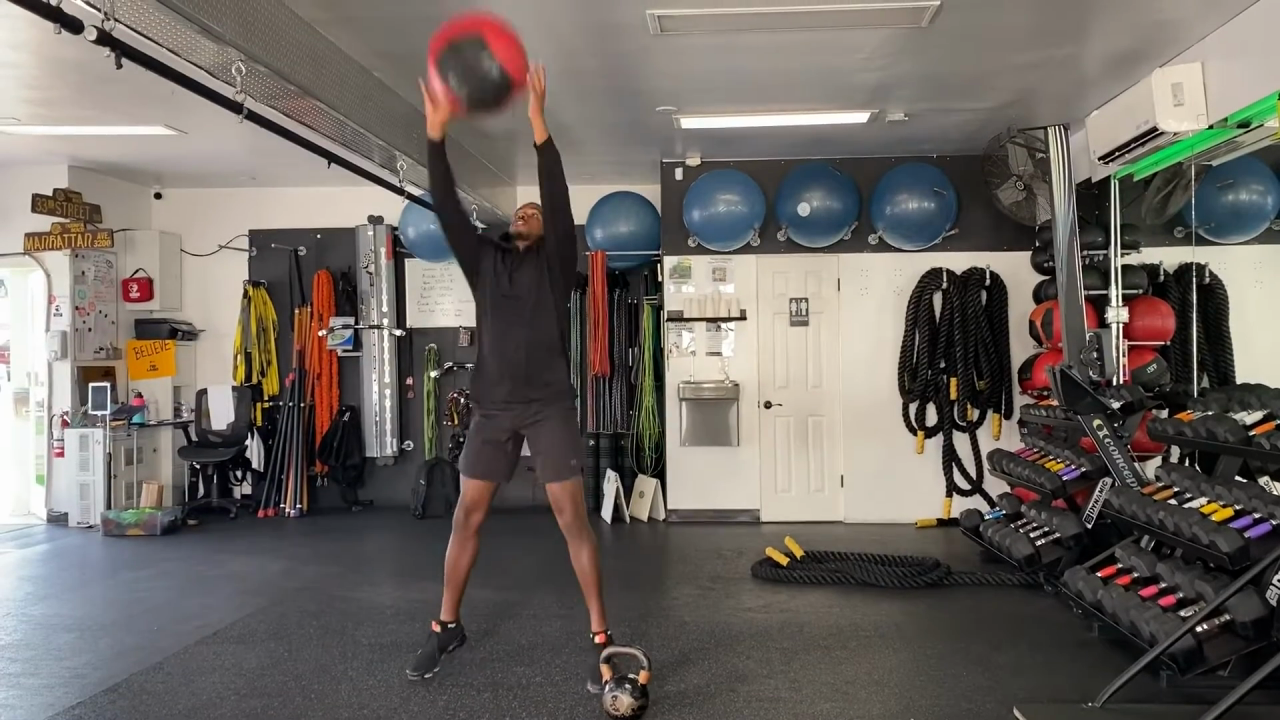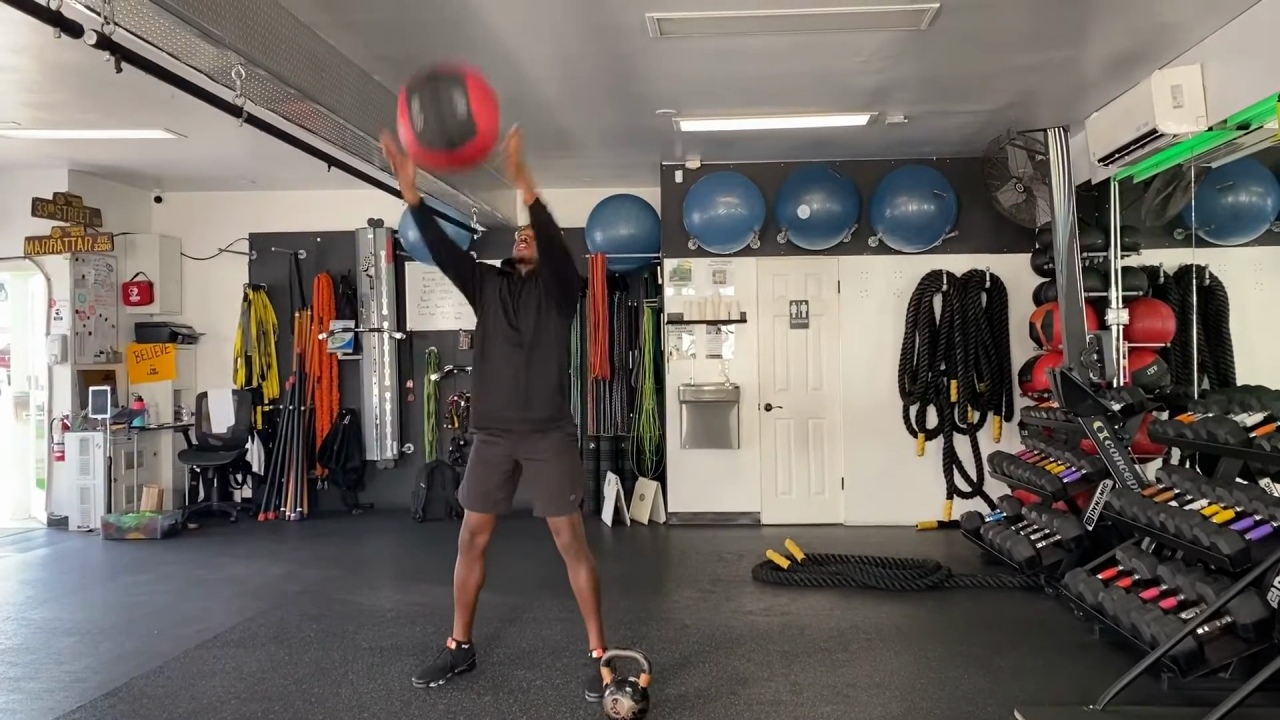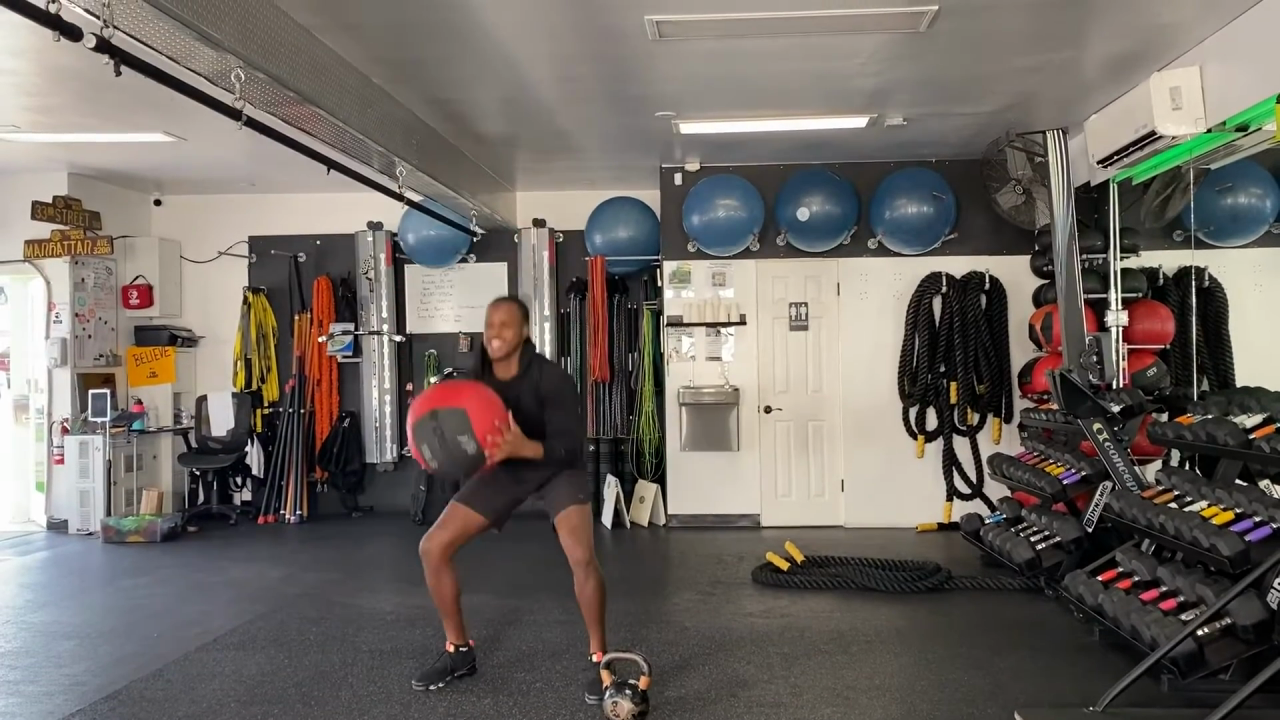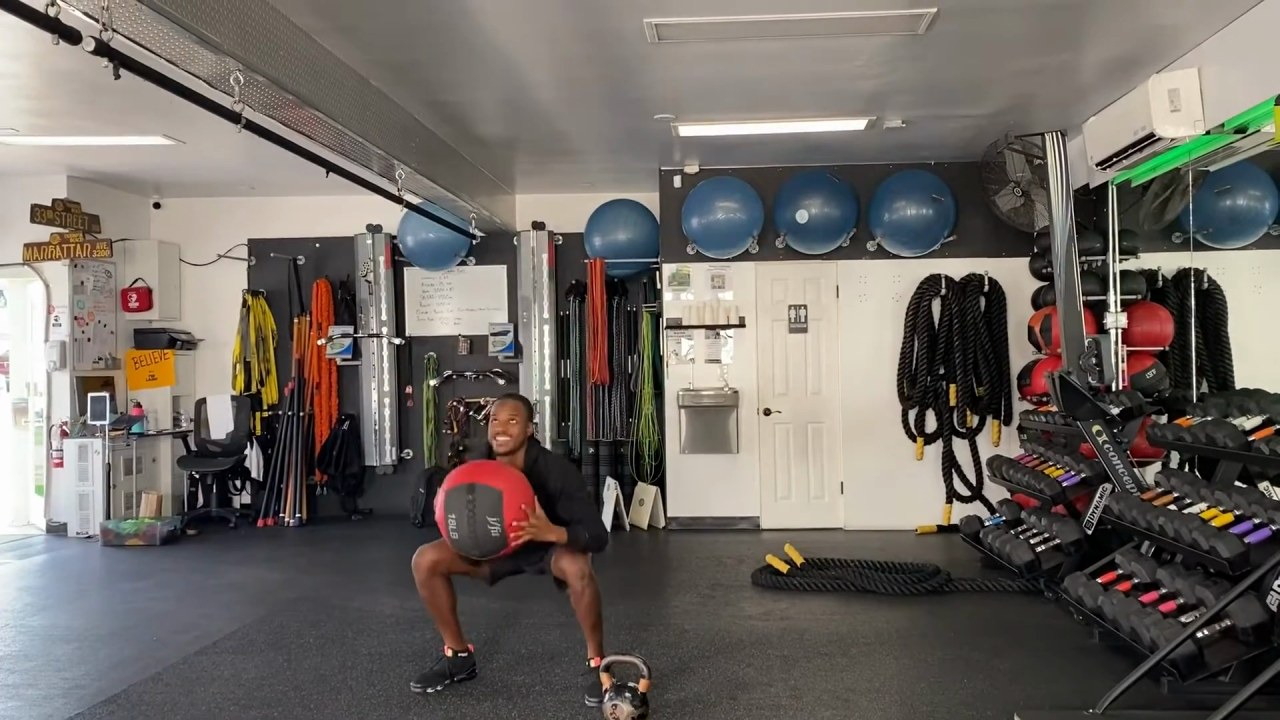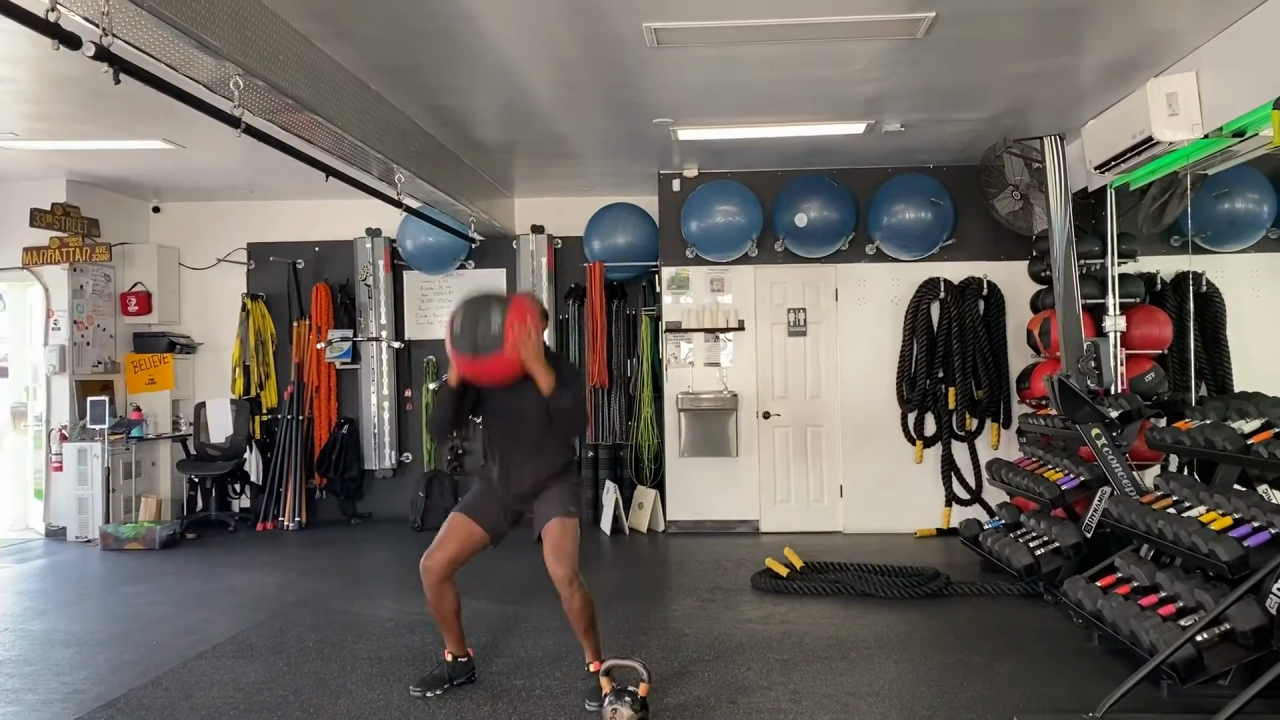
dt=0.4s
person 1, frame 1
left shoulder: (555, 263)
right shoulder: (484, 260)
left elbow: (558, 199)
right elbow: (447, 208)
left wrist: (539, 124)
right wrist: (437, 131)
left hip: (549, 404)
right hip: (495, 405)
left knee: (572, 520)
right knee: (467, 517)
left ankle: (600, 638)
right ankle: (446, 626)
person 1, frame 2
left shoulder: (562, 286)
right shoulder: (487, 283)
left elbow: (558, 251)
right elbow: (443, 251)
left wrist: (532, 197)
right wrist: (414, 193)
left hip: (549, 433)
right hip: (494, 433)
left knee: (571, 545)
right knee: (472, 542)
left ankle: (598, 656)
right ankle: (459, 647)
person 1, frame 3
left shoulder: (549, 378)
right shoulder: (474, 382)
left elbow: (571, 447)
left wrist: (525, 449)
left hip: (557, 472)
right hip: (501, 473)
left knee: (581, 558)
right knee: (434, 548)
left ankle: (599, 658)
right ankle: (458, 649)
person 1, frame 4
left shoulder: (556, 471)
left elbow: (597, 536)
right elbow: (468, 554)
left wrist: (549, 532)
left hip: (556, 542)
left knee: (578, 571)
right knee: (426, 560)
left ankle: (596, 663)
right ankle: (458, 656)
person 1, frame 5
left shoulder: (558, 370)
left elbow: (576, 423)
right elbow: (440, 427)
left wrist: (539, 370)
right wrist: (455, 378)
left hip: (552, 483)
right hip: (498, 483)
left knee: (564, 574)
right knee: (433, 566)
left ankle: (596, 668)
right ankle: (458, 658)
